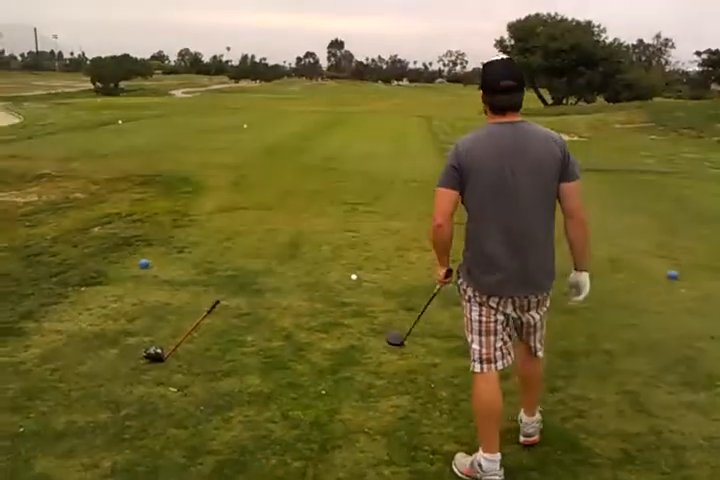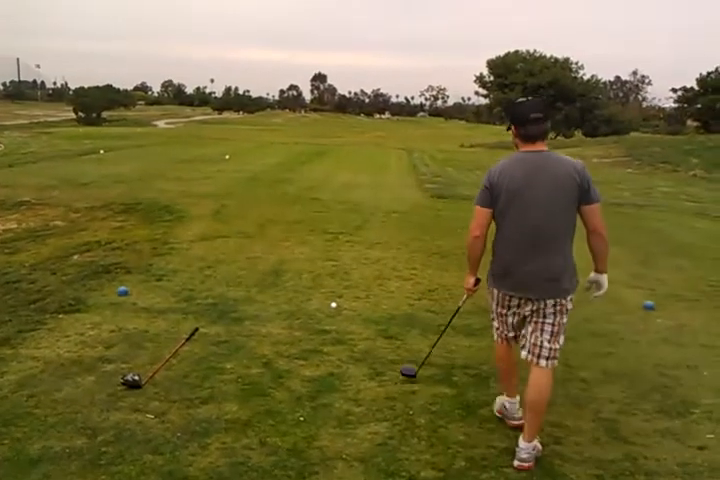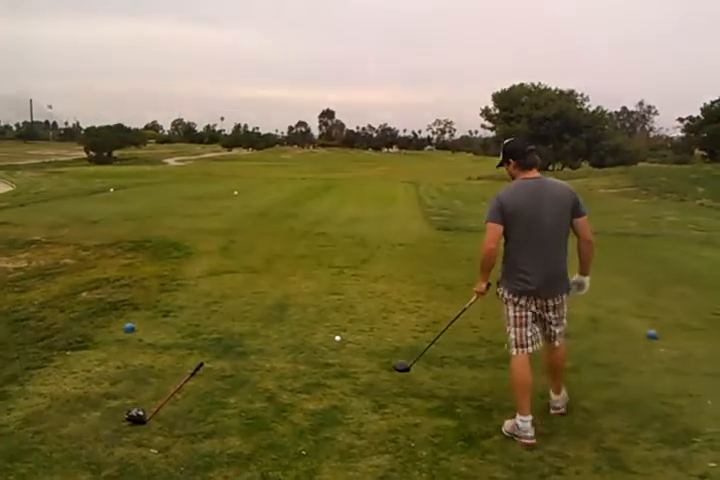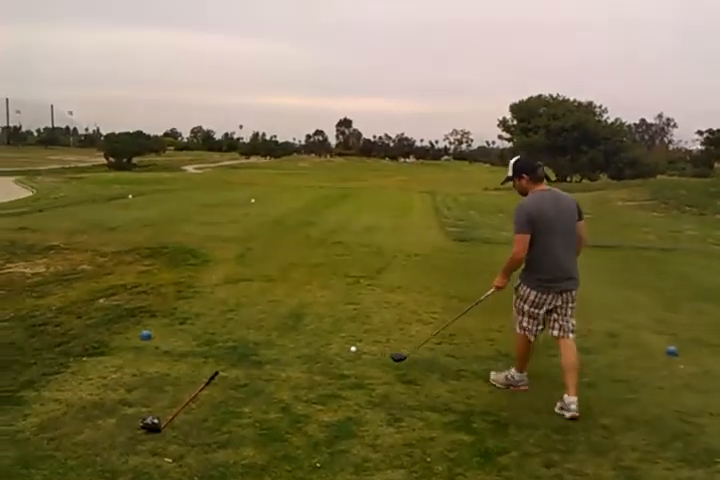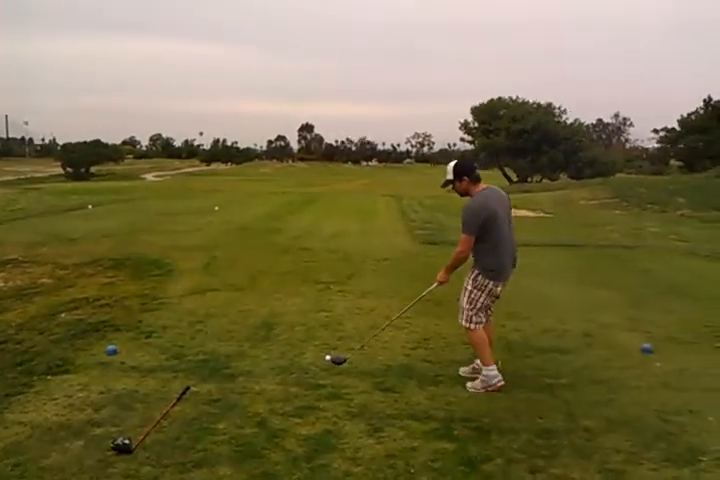
dt=0.7s
person 1, frame 1
left shoulder: (464, 150)
right shoulder: (554, 145)
left elbow: (441, 221)
right elbow: (576, 215)
left wrist: (443, 263)
right wrist: (580, 268)
left hip: (482, 279)
right hip: (536, 277)
left knee: (486, 368)
right knee: (531, 350)
right ankle: (530, 422)
person 1, frame 2
left shoulder: (497, 173)
right shoulder: (575, 170)
left elbow: (476, 233)
right elbow: (597, 230)
left wrist: (471, 273)
right wrist: (601, 272)
left hip: (506, 282)
right hip: (554, 286)
left knee: (505, 340)
right knee: (541, 363)
left ankle: (511, 406)
right ankle: (526, 447)
person 1, frame 3
left shoulder: (504, 197)
right shoulder: (566, 192)
left elbow: (490, 246)
right elbow: (587, 239)
left wrist: (483, 279)
right wrist: (584, 274)
left hip: (516, 287)
right hip: (555, 286)
left knee: (520, 352)
right knee: (555, 341)
left ankle: (524, 424)
right ankle: (558, 397)
person 1, frame 4
left shoulder: (526, 207)
right shoulder: (569, 200)
left elbow: (520, 253)
right elbow: (581, 239)
left wrist: (503, 276)
left hip: (536, 283)
right hip: (568, 283)
left knee: (525, 332)
right knee: (566, 337)
left ankle: (518, 376)
right ankle: (570, 400)
person 1, frame 5
left shoulder: (473, 207)
right shoulder: (499, 193)
left elbow: (463, 250)
right elbow: (509, 226)
left wrist: (447, 271)
left hip: (487, 272)
right hip: (503, 267)
left knee: (471, 322)
right knee: (483, 318)
left ankle: (491, 375)
right ankle: (484, 363)
